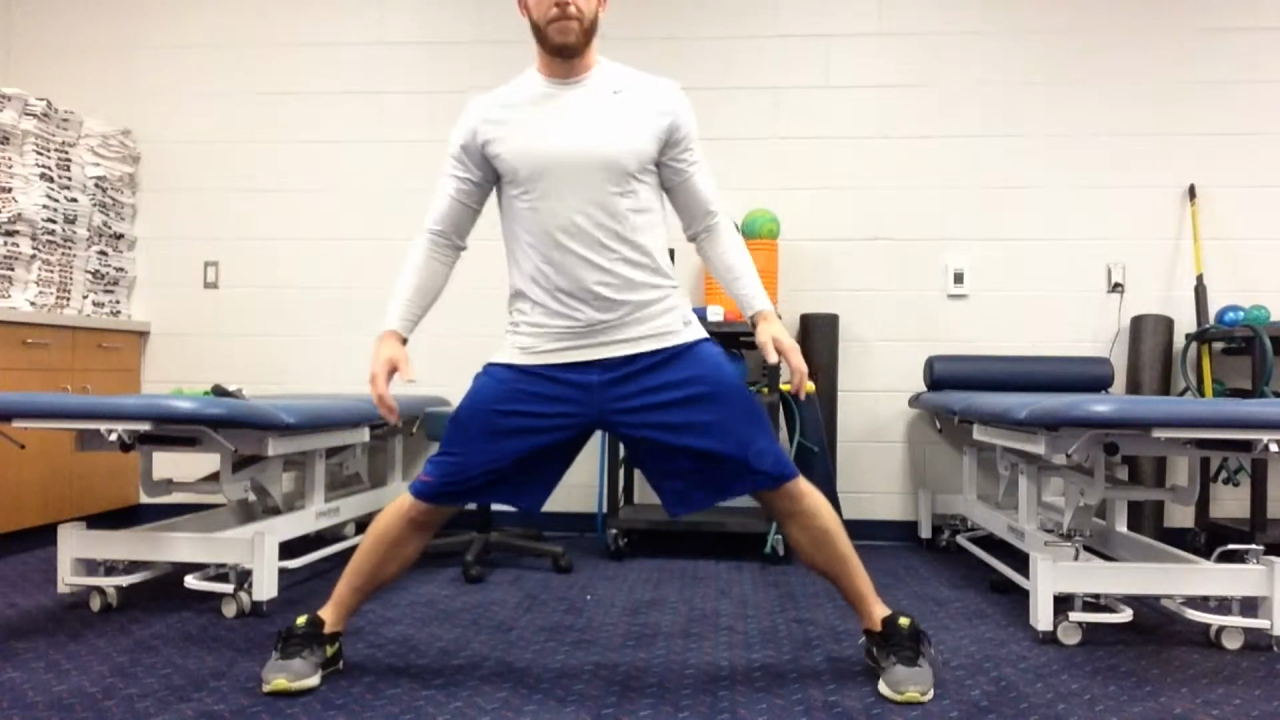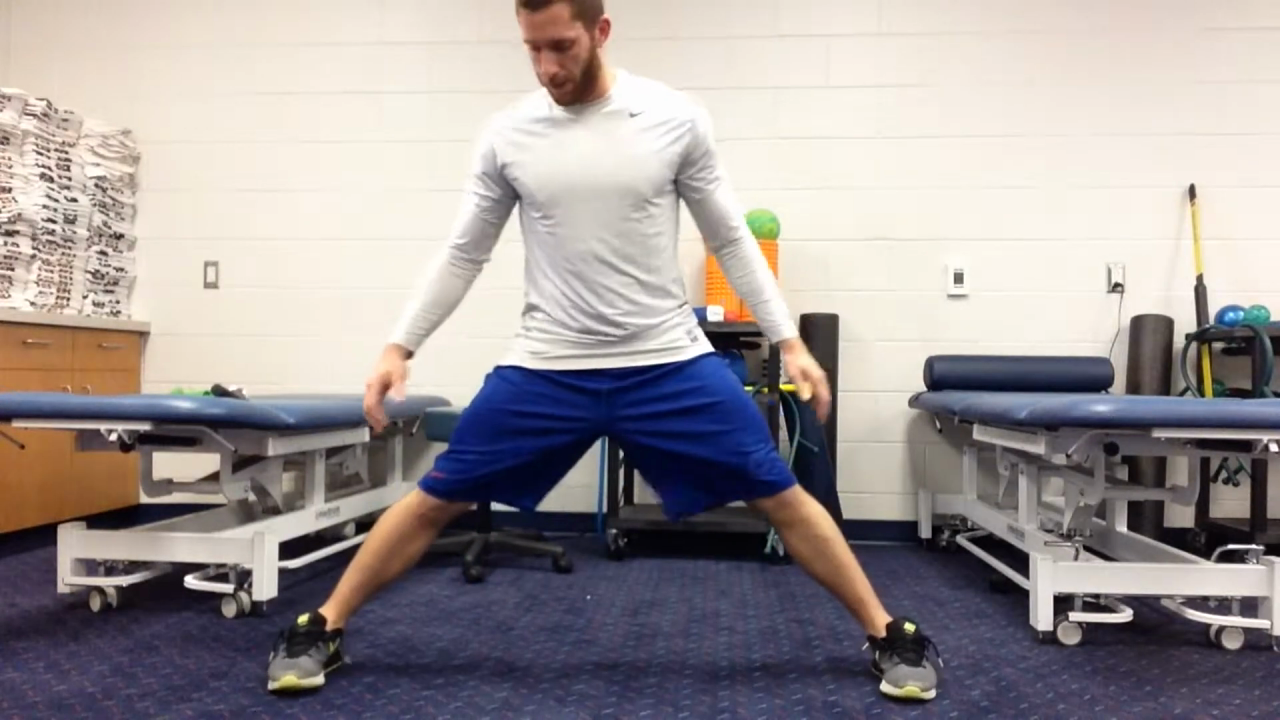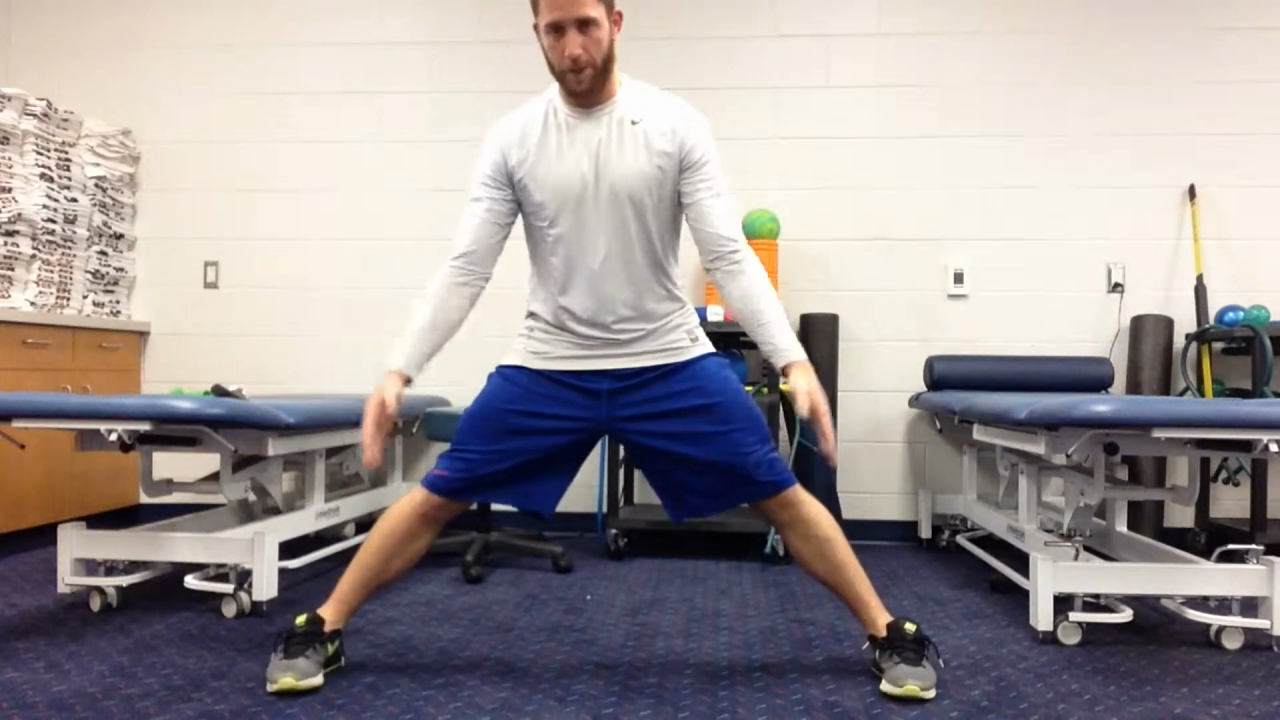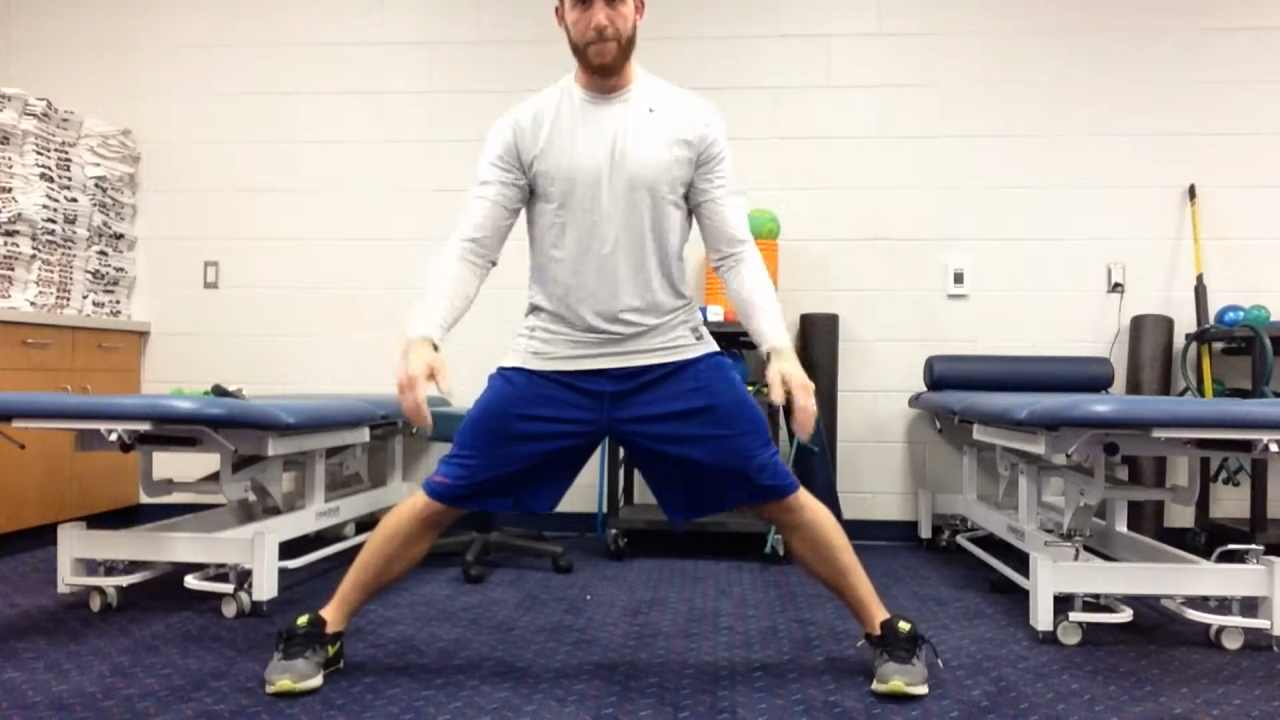
dt=0.5s
person 1, frame 1
left shoulder: (656, 100)
right shoulder: (488, 117)
left elbow: (707, 224)
right elbow: (441, 239)
left wrist: (763, 312)
right wrist: (394, 331)
left hip: (663, 351)
right hip: (536, 363)
left knee: (779, 486)
right knee: (427, 501)
left ankle: (885, 631)
right ankle: (321, 632)
person 1, frame 2
left shoulder: (676, 119)
right shoulder: (507, 135)
left elbow: (729, 239)
right elbow: (464, 254)
left wrist: (787, 338)
right wrist: (400, 346)
left hip: (668, 363)
right hip: (546, 369)
left knee: (779, 494)
right knee: (437, 498)
left ankle: (888, 636)
right ankle: (320, 630)
person 1, frame 3
left shoulder: (677, 126)
right shoulder: (512, 139)
left elbow: (728, 256)
right elbow: (466, 266)
left wrist: (792, 360)
right wrist: (399, 372)
left hip: (669, 362)
right hip: (548, 367)
left knee: (781, 495)
right knee: (439, 496)
left ankle: (890, 636)
right ankle: (320, 630)
person 1, frame 4
left shoulder: (692, 121)
right shoulder: (524, 127)
left elbow: (734, 252)
right elbow: (472, 248)
left wrist: (779, 348)
right wrist: (424, 336)
left hip: (675, 365)
right hip: (549, 369)
left knee: (781, 498)
right knee: (440, 502)
left ankle: (887, 634)
right ankle: (322, 630)
